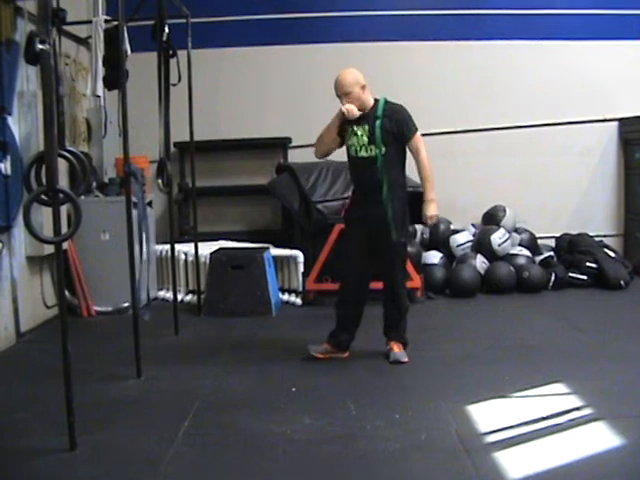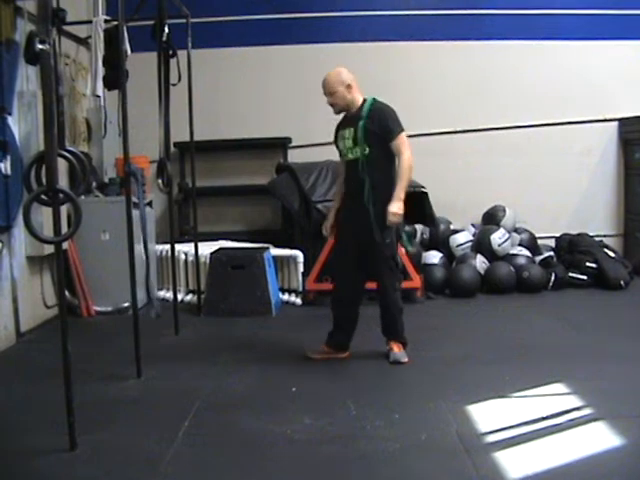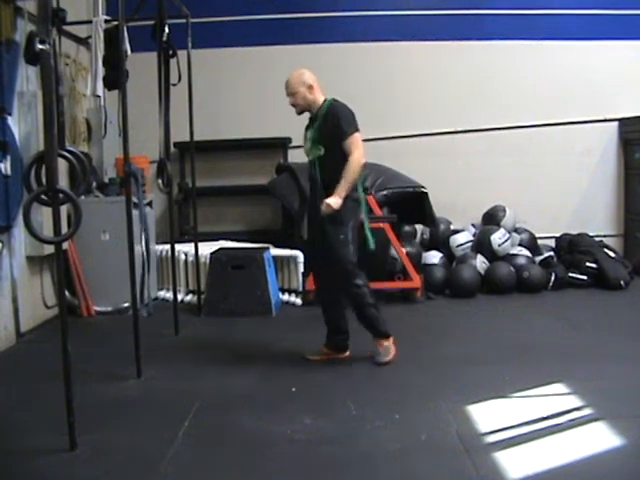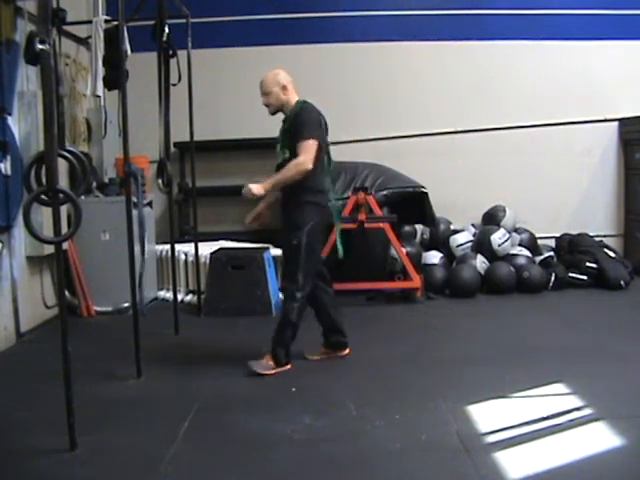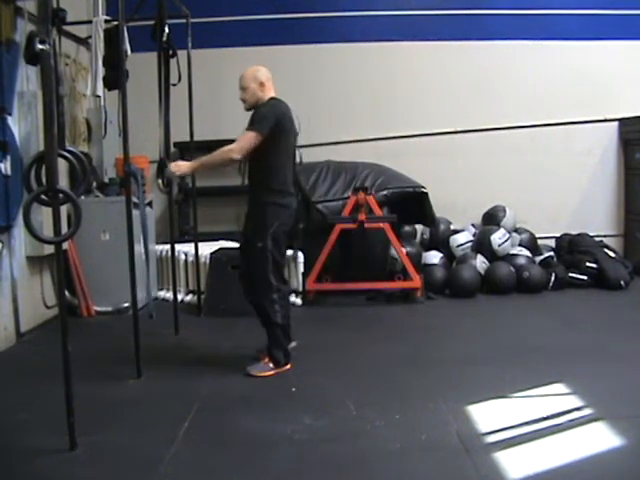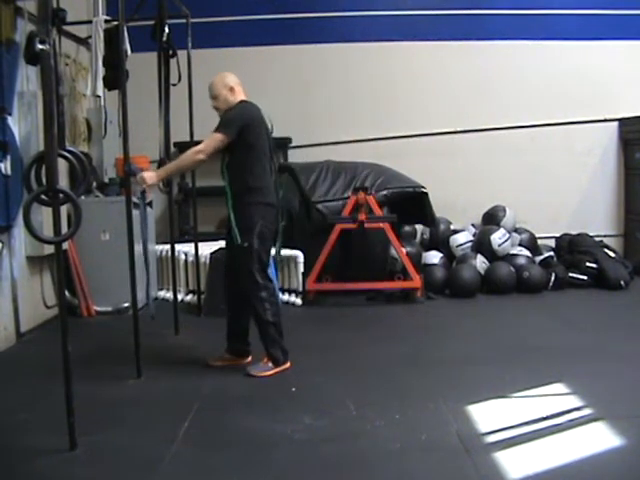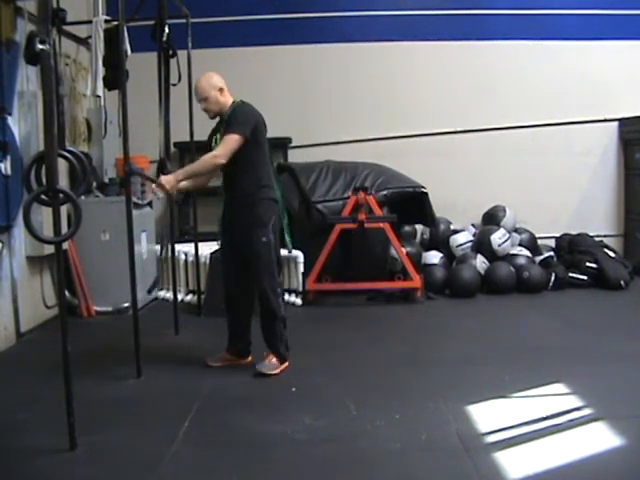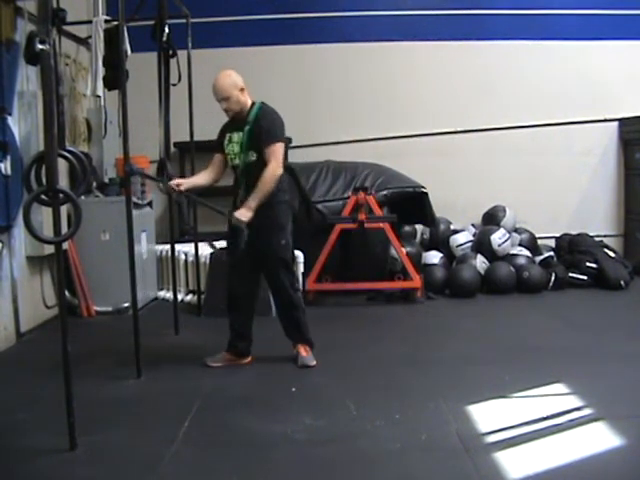
dt=0.4s
person 1, frame 1
left shoulder: (394, 113)
right shoulder: (347, 123)
left elbow: (420, 154)
right elbow: (320, 151)
left wrist: (430, 198)
right wrist: (339, 117)
left hip: (391, 209)
right hip: (359, 209)
left knee: (394, 276)
right knee: (352, 277)
left ankle: (396, 340)
right ankle: (340, 342)
person 1, frame 2
left shoulder: (381, 114)
right shoulder: (342, 127)
left elbow: (404, 155)
left wrist: (397, 199)
right wrist: (333, 210)
left hip: (379, 211)
right hip: (351, 211)
left knee: (387, 277)
right knee: (344, 279)
left ankle: (396, 341)
right ankle: (338, 343)
person 1, frame 3
left shoulder: (337, 113)
right shoulder: (312, 124)
left elbow: (357, 156)
left wrist: (339, 196)
right wrist: (310, 213)
left hip: (340, 208)
right hip: (319, 209)
left knee: (346, 273)
right knee: (324, 279)
left ankle: (382, 336)
right ankle: (336, 343)
person 1, frame 4
left shoulder: (306, 115)
right shoulder: (290, 121)
left elbow: (305, 163)
left wrist: (263, 186)
right wrist: (266, 205)
left hip: (309, 209)
right hip: (297, 209)
left knee: (296, 281)
right knee: (314, 277)
left ankle: (280, 355)
right ankle: (336, 342)
person 1, frame 5
left shoulder: (270, 112)
right shoulder: (277, 113)
left elbow: (235, 152)
left wrist: (191, 166)
left hip: (272, 209)
right hip: (269, 206)
left knee: (268, 280)
right knee: (251, 274)
left ankle: (279, 356)
right ankle: (280, 336)
person 1, frame 6
left shoulder: (241, 114)
right shoulder: (248, 118)
left elbow: (201, 153)
left wrist: (159, 174)
right wrist: (230, 215)
left hip: (255, 212)
right hip: (247, 212)
left knee: (256, 282)
right knee: (235, 283)
left ankle: (277, 356)
right ankle: (238, 349)
person 1, frame 7
left shoulder: (244, 114)
right shoulder: (219, 129)
left elbow: (219, 158)
right elbow: (211, 171)
left wrist: (176, 176)
right wrist: (183, 185)
left hip: (259, 210)
right hip: (234, 211)
left knee: (265, 281)
right knee: (235, 284)
left ankle: (279, 352)
right ankle: (238, 350)
person 1, frame 8
left shoulder: (267, 118)
right shoulder: (227, 130)
left elbow: (275, 168)
right elbow: (214, 171)
left wrist: (249, 207)
right wrist: (187, 182)
left hip: (272, 212)
right hip: (242, 214)
left knee: (283, 281)
right knee: (239, 285)
left ankle: (302, 343)
right ankle: (238, 349)
